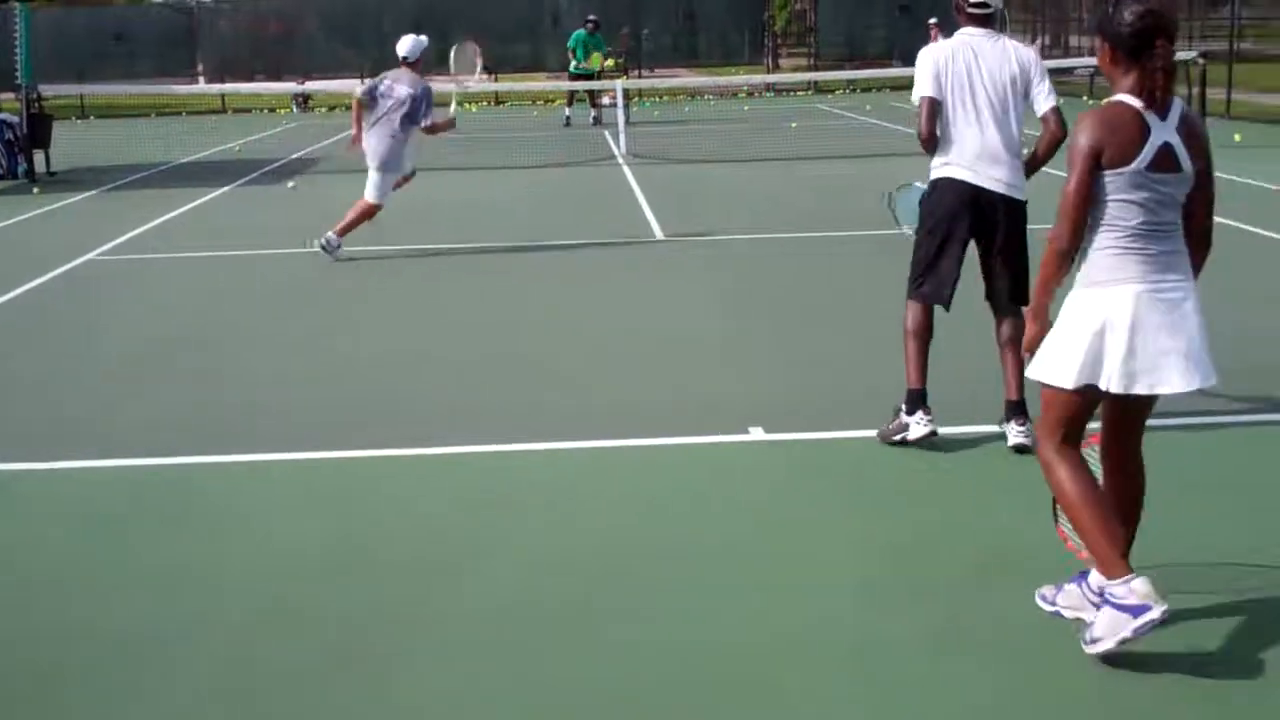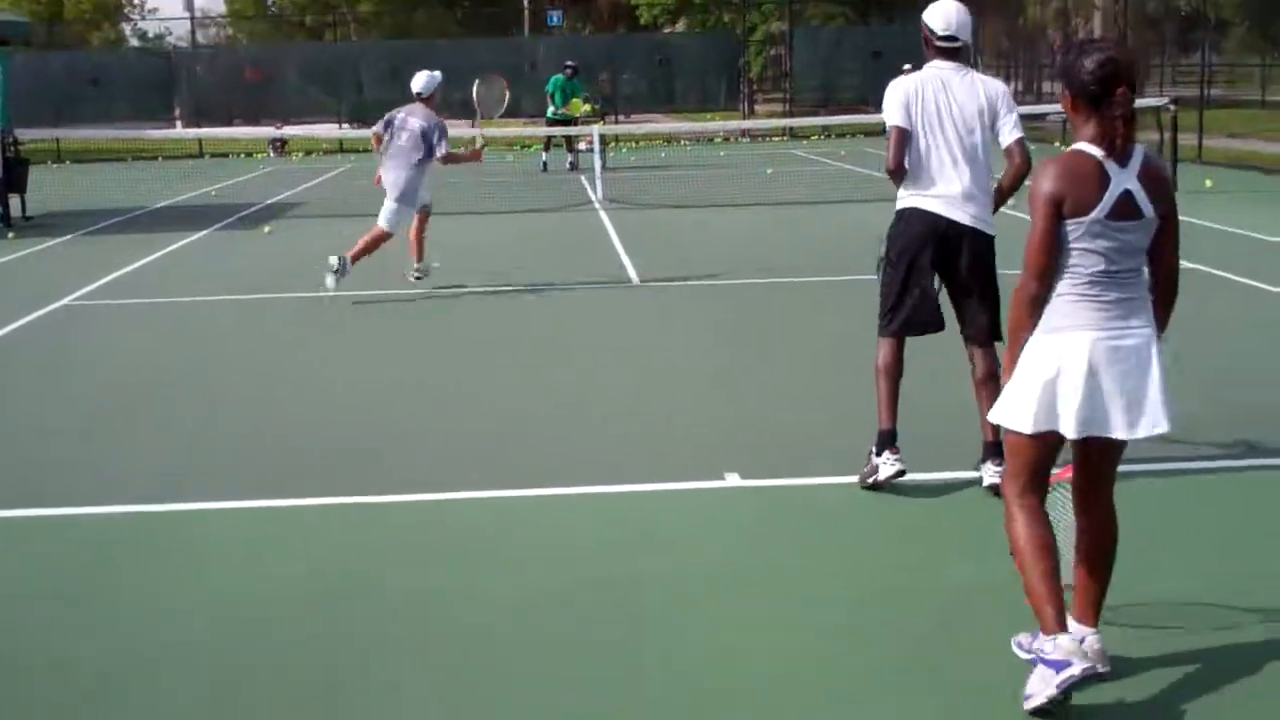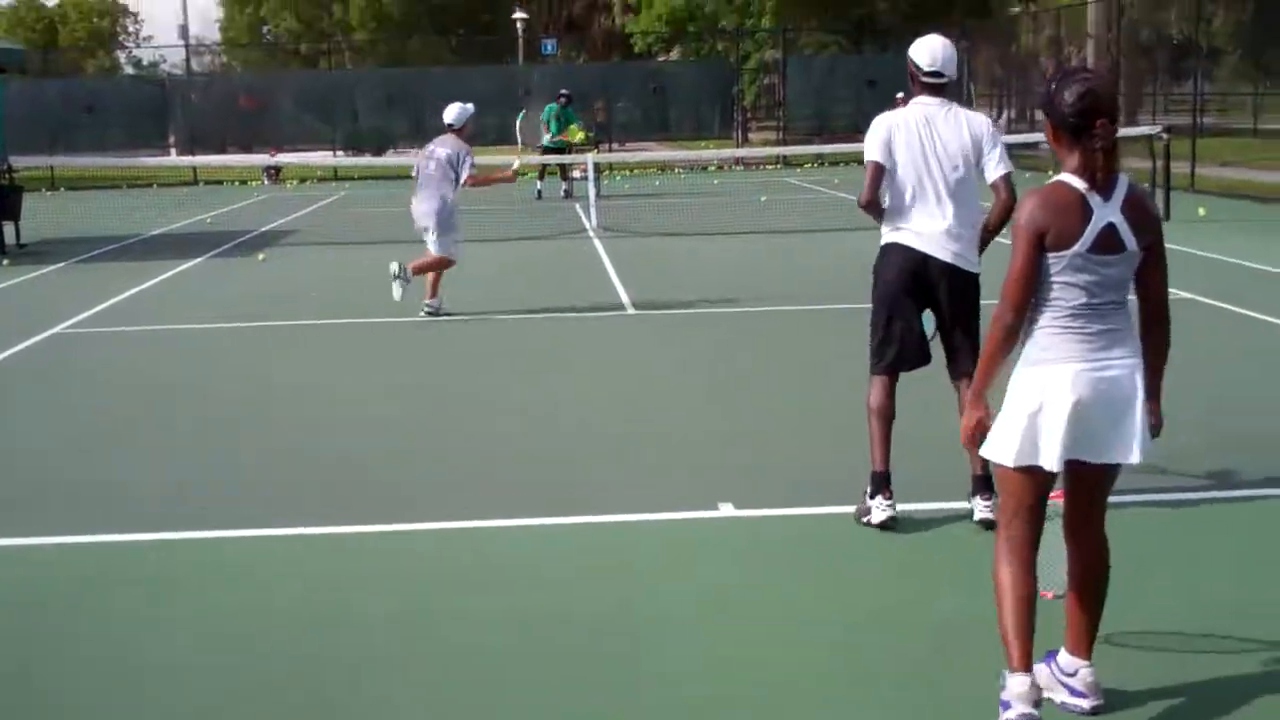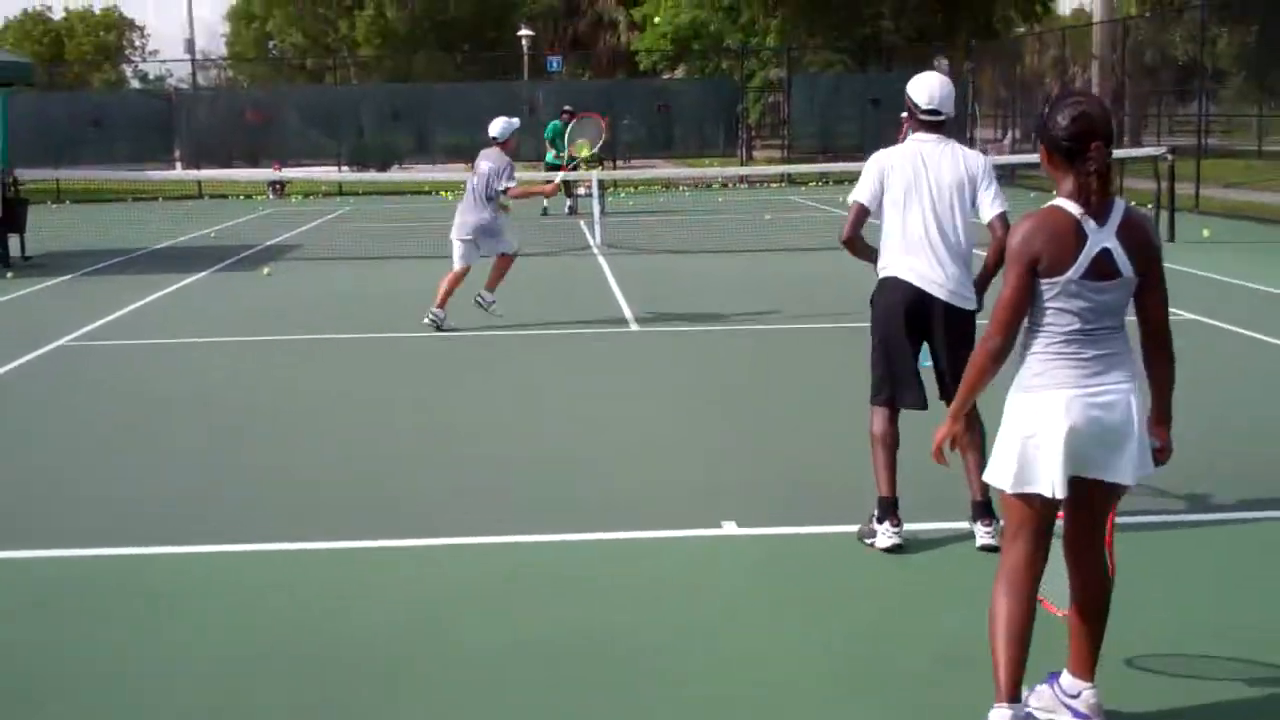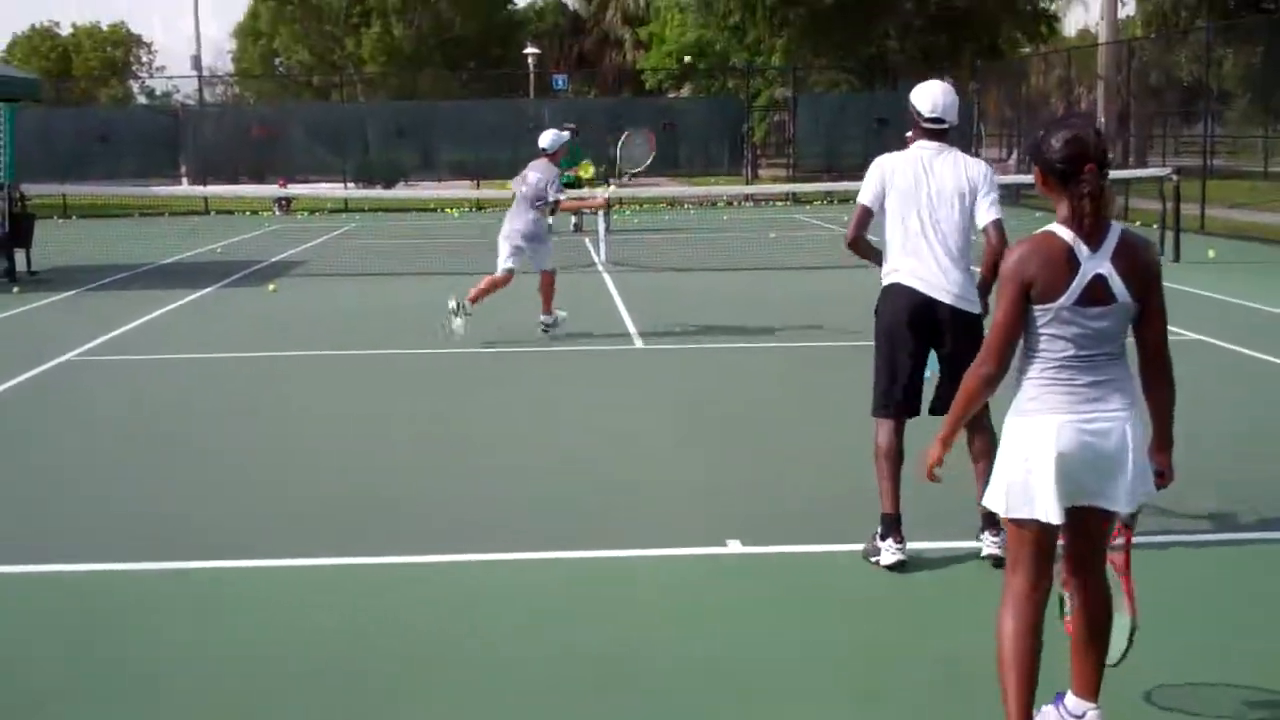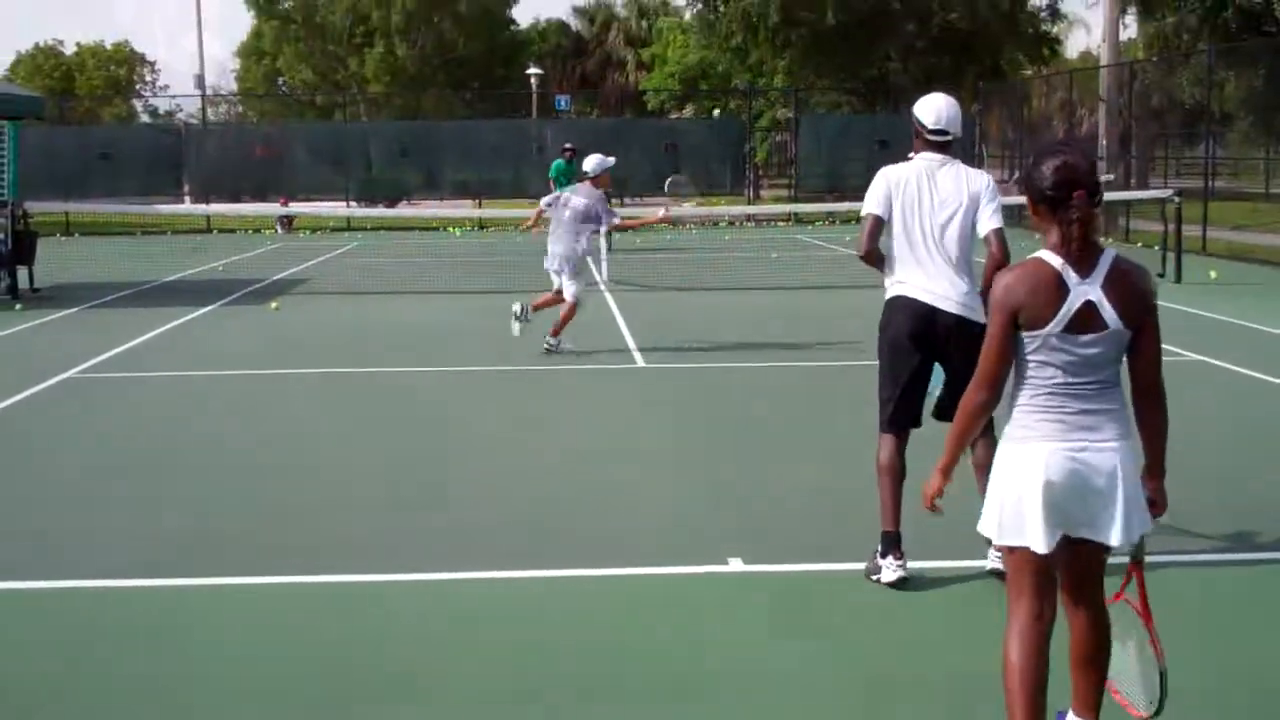
dt=0.1s
person 1, frame 1
left shoulder: (1098, 125)
right shoulder: (1191, 129)
left elbow: (1064, 240)
right elbow: (1199, 239)
left wrist: (1036, 318)
left hip: (1105, 301)
right hip: (1169, 302)
left knee: (1056, 445)
right knee: (1122, 446)
left ankle: (1128, 590)
right ankle: (1106, 581)
person 1, frame 2
left shoulder: (1059, 173)
right shoulder: (1156, 174)
left elbow: (1032, 287)
right elbow: (1165, 285)
left wrist: (1010, 365)
left hip: (1065, 347)
right hip: (1132, 346)
left knee: (1022, 492)
right knee: (1094, 490)
left ankle: (1060, 642)
right ankle: (1083, 634)
person 1, frame 3
left shoulder: (1041, 207)
right shoulder: (1140, 206)
left elbow: (1010, 318)
right elbow: (1156, 316)
left wrist: (977, 399)
right wrist: (1149, 392)
left hip: (1050, 381)
right hip: (1116, 381)
left knee: (1016, 533)
right knee: (1085, 524)
person 1, frame 4
left shoulder: (1035, 231)
right shoulder: (1139, 230)
left elbow: (998, 341)
right elbow: (1158, 340)
left wrist: (955, 414)
right wrist: (1160, 418)
left hip: (1046, 405)
right hip: (1115, 404)
left knee: (1021, 558)
right knee: (1087, 545)
person 1, frame 5
left shoulder: (1028, 257)
right shoulder: (1138, 254)
left elbow: (991, 364)
right elbow: (1157, 364)
left wrist: (944, 438)
right wrist: (1163, 443)
left hip: (1043, 430)
right hip: (1114, 430)
left knee: (1024, 584)
right knee: (1087, 571)
person 1, frame 6
left shoulder: (1016, 284)
right shoulder: (1132, 281)
left elbow: (984, 392)
right elbow: (1149, 390)
left wrist: (944, 468)
right wrist: (1154, 472)
left hip: (1034, 457)
right hip: (1106, 457)
left knee: (1029, 609)
right knee: (1085, 595)
person 2, frame 1
left shoulder: (936, 55)
right shoulder: (1025, 57)
left elbow: (926, 133)
right elbow: (1056, 131)
left wrist: (943, 154)
right wrist: (1023, 170)
left hip: (952, 186)
right hip: (1006, 194)
left knee: (921, 298)
right knee: (1008, 307)
left ankle: (915, 408)
right ankle: (1017, 417)
person 2, frame 2
left shoulder: (905, 87)
right shoulder: (993, 90)
left elbow: (894, 164)
right elbow: (1020, 162)
left wrist: (911, 184)
right wrist: (989, 203)
left hip: (917, 217)
right hip: (973, 224)
left knee: (892, 332)
right knee: (981, 339)
left ankle: (886, 450)
right ankle: (993, 456)
person 2, frame 3
left shoulder: (889, 123)
right shoulder: (978, 126)
left elbow: (868, 198)
right elbow: (1006, 200)
right wrist: (979, 242)
left hip: (901, 254)
right hip: (957, 260)
left knee: (884, 372)
right knee: (968, 375)
left ankle: (880, 492)
right ankle: (983, 491)
person 2, frame 4
left shoulder: (884, 161)
right shoulder: (974, 163)
left elbow: (849, 235)
right elbow: (1002, 237)
right wrist: (979, 285)
left hip: (897, 289)
right hip: (954, 295)
left knee: (885, 404)
right knee: (963, 406)
left ankle: (886, 517)
right ankle: (983, 517)
person 2, frame 5
left shoulder: (886, 166)
right shoulder: (976, 170)
left elbow: (854, 237)
right elbow: (997, 245)
right wrist: (981, 290)
left hip: (903, 296)
right hip: (958, 302)
left knee: (889, 415)
right knee: (973, 414)
left ankle: (890, 535)
right ankle: (992, 528)
person 2, frame 6
left shoulder: (890, 177)
right shoulder: (979, 182)
left elbow: (867, 247)
right elbow: (999, 255)
right wrist: (981, 297)
left hip: (906, 308)
right hip: (962, 312)
left knee: (893, 429)
right knee: (978, 426)
left ankle: (891, 552)
person 3, frame 1
left shoulder: (385, 77)
right shoulder: (422, 89)
left elbow: (359, 99)
right elbow: (427, 127)
left wrist: (357, 129)
right wrist: (447, 125)
left hip: (372, 141)
right hip: (389, 150)
left knee: (408, 172)
right knee: (372, 204)
left ankle: (379, 195)
right ankle: (333, 239)
person 3, frame 2
left shoulder: (400, 112)
right shoulder: (435, 122)
left elbow: (376, 135)
right elbow: (444, 157)
left wrist: (382, 166)
right wrist: (470, 156)
left hip: (391, 174)
right hip: (407, 181)
left knee: (423, 211)
right knee: (384, 232)
left ankle: (419, 266)
right ankle: (344, 262)
person 3, frame 3
left shoulder: (433, 144)
right shoulder: (461, 149)
left elbow: (417, 174)
right elbow: (470, 180)
right wrist: (504, 176)
left hip: (420, 206)
right hip: (439, 210)
left knee: (438, 255)
right knee: (447, 259)
left ankle: (431, 303)
right ankle: (404, 271)
person 3, frame 4
left shoulder: (483, 155)
right shoulder: (504, 162)
right elbow: (511, 191)
right wrist: (544, 190)
left hip: (463, 219)
right hip: (484, 222)
left knee: (459, 271)
right knee: (509, 252)
left ankle: (436, 313)
right ankle: (486, 294)
person 3, frame 5
left shoulder: (532, 166)
right shoulder: (553, 173)
left elbow: (517, 189)
right elbow: (561, 204)
right wrist: (593, 204)
left hip: (510, 227)
right hip: (532, 232)
left knee: (504, 276)
right knee: (548, 272)
left ankle: (464, 305)
right ankle: (547, 318)
person 3, frame 6
left shoulder: (569, 190)
right shoulder: (596, 199)
left elbow: (543, 204)
right elbow: (617, 225)
left wrist: (533, 221)
right wrist: (652, 220)
left hip: (555, 249)
right hip: (570, 254)
left knee: (561, 294)
right knee: (572, 301)
left ankle: (526, 309)
right ankle: (552, 340)
